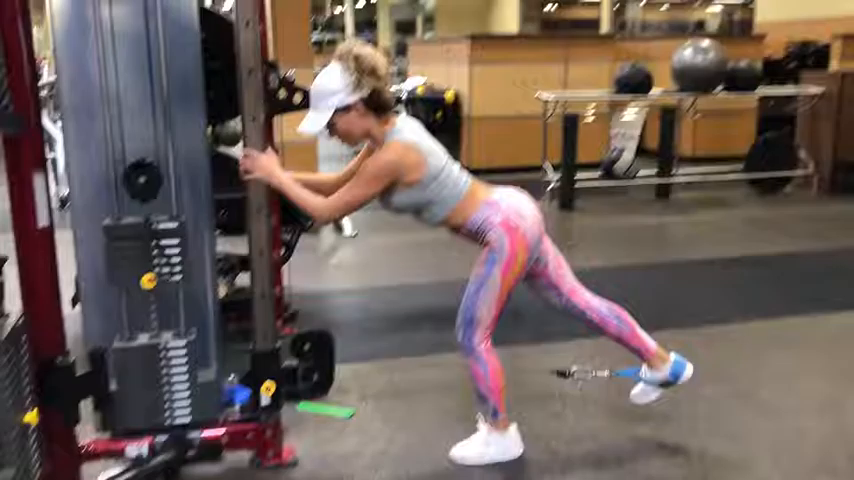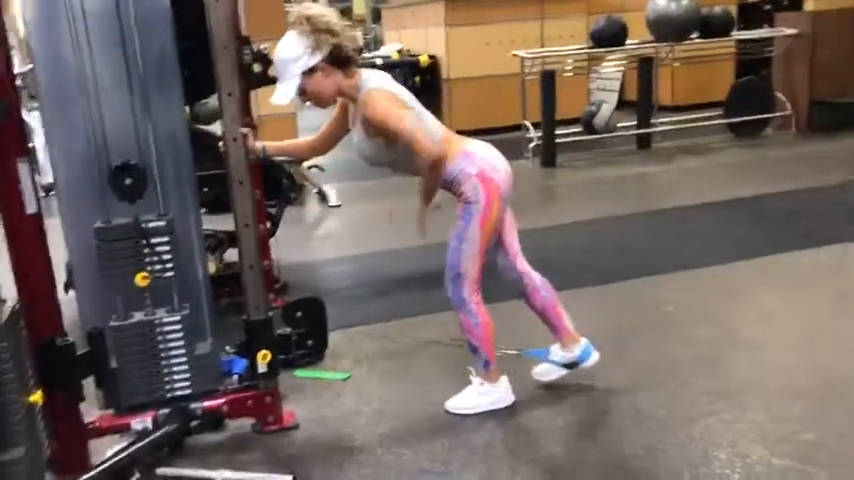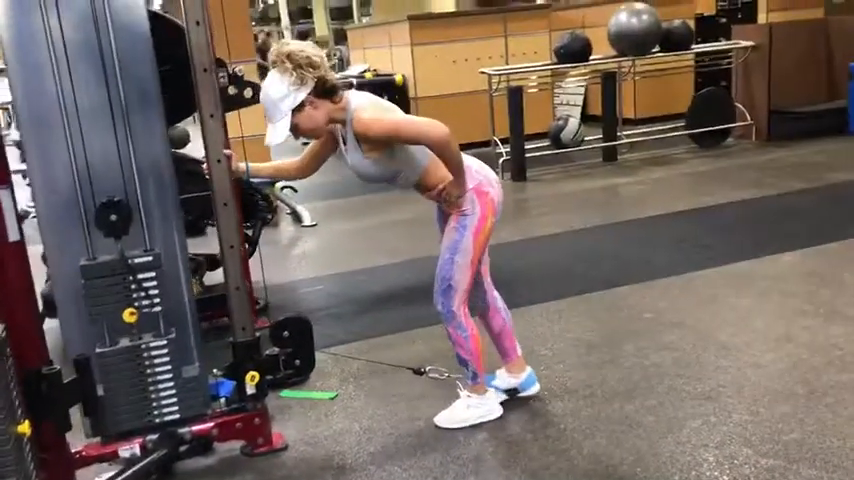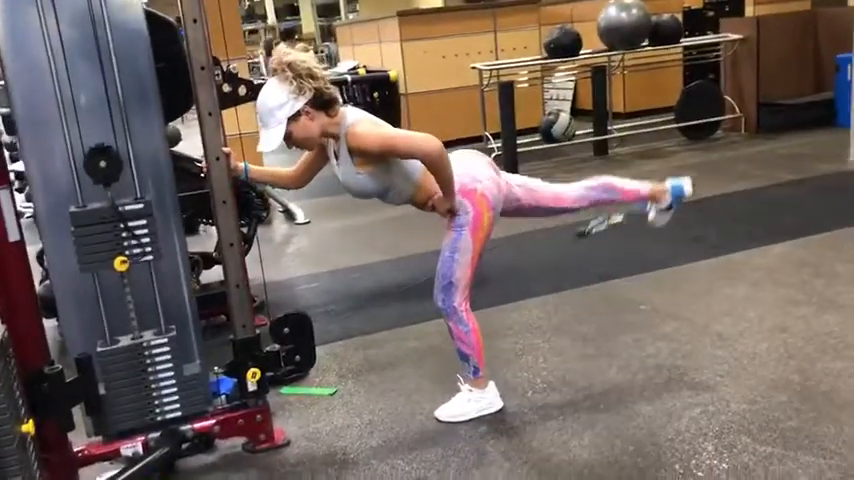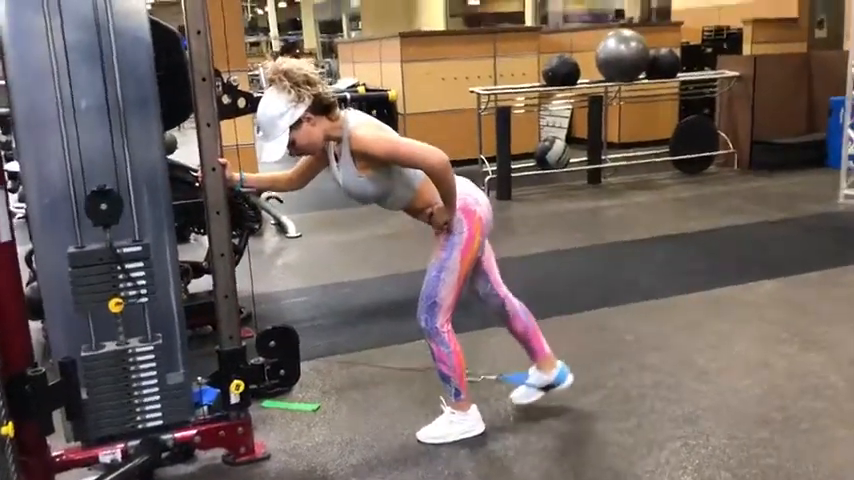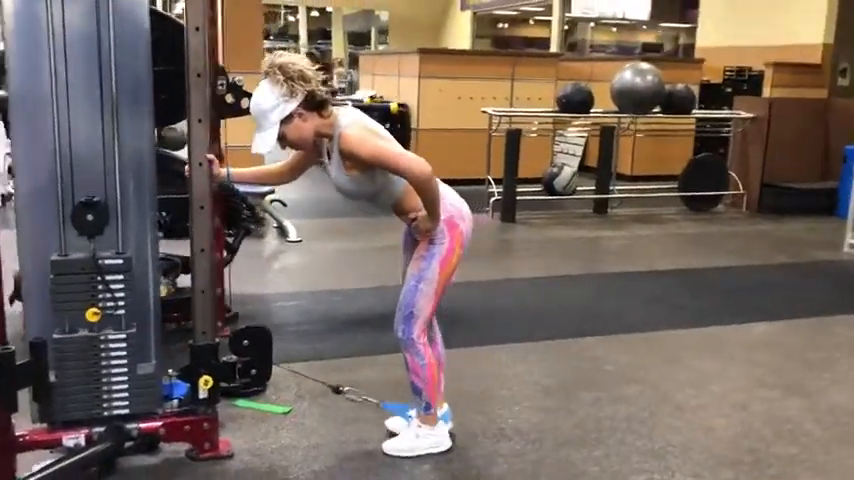
dt=0.7s
person 1, frame 1
left shoulder: (391, 155)
right shoulder: (391, 132)
left elbow: (328, 210)
right elbow: (341, 182)
left wrist: (277, 178)
right wrist: (285, 175)
left hip: (505, 231)
right hip: (512, 214)
left knee: (472, 338)
right knee: (576, 301)
left ankle: (501, 435)
right ankle: (661, 364)
person 1, frame 2
left shoulder: (373, 102)
right shoulder: (354, 95)
left elbow: (433, 151)
right elbow: (316, 146)
left wrist: (425, 200)
right wrist: (260, 148)
left hip: (477, 178)
right hip: (478, 173)
left knee: (461, 290)
right knee: (515, 267)
left ankle: (493, 385)
right ankle: (571, 346)
person 1, frame 3
left shoulder: (362, 120)
right shoulder: (335, 122)
left elbow: (438, 132)
right elbow: (301, 169)
left wrist: (458, 182)
right wrist: (241, 169)
left hip: (473, 191)
right hip: (458, 192)
left knee: (449, 302)
right knee: (476, 288)
left ankle: (480, 397)
right ankle: (516, 370)
person 1, frame 4
left shoulder: (355, 133)
right shoulder: (329, 136)
left elbow: (430, 146)
right elbow: (295, 178)
left wrist: (448, 198)
right wrist: (243, 170)
left hip: (468, 193)
right hip: (469, 175)
left knee: (450, 301)
right knee: (571, 195)
left ankle: (480, 391)
right ankle: (658, 193)
person 1, frame 5
left shoulder: (359, 135)
right shoulder: (331, 140)
left elbow: (436, 160)
right elbow: (293, 180)
left wrist: (448, 209)
right wrist: (236, 179)
left hip: (462, 212)
right hip: (457, 212)
left knee: (433, 319)
right knee: (494, 295)
left ankle: (463, 414)
right ankle: (547, 369)
person 1, frame 6
left shoulder: (350, 135)
right shoulder: (323, 136)
left elbow: (421, 171)
right elbow: (284, 173)
left wrist: (432, 220)
right wrist: (223, 174)
left hip: (443, 221)
right hip: (423, 222)
left knee: (410, 328)
right knee: (421, 320)
left ankle: (430, 429)
right ankle: (433, 408)
